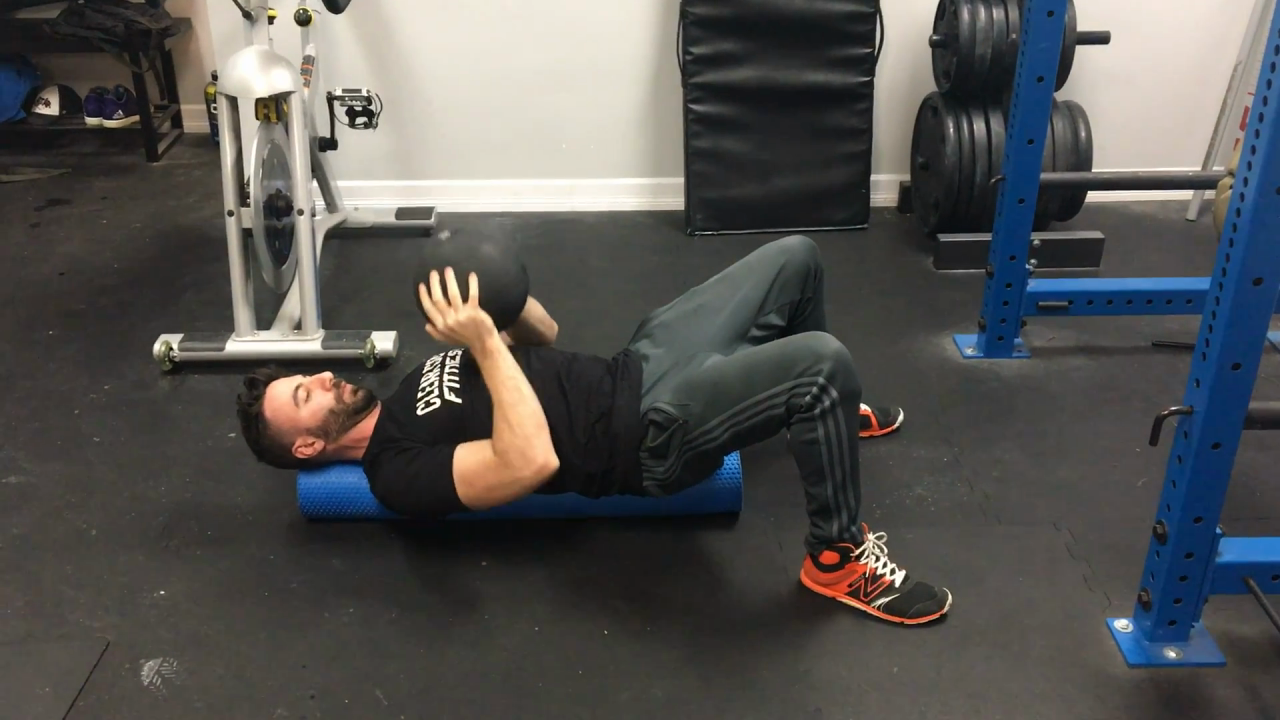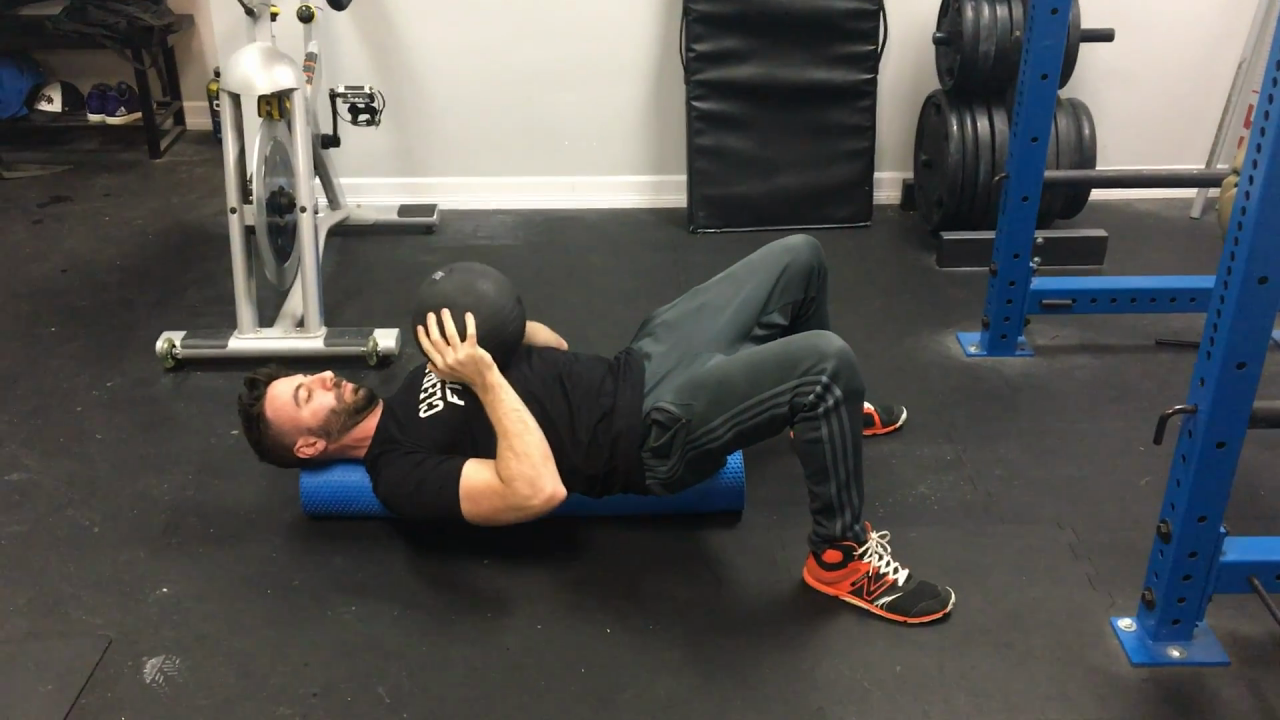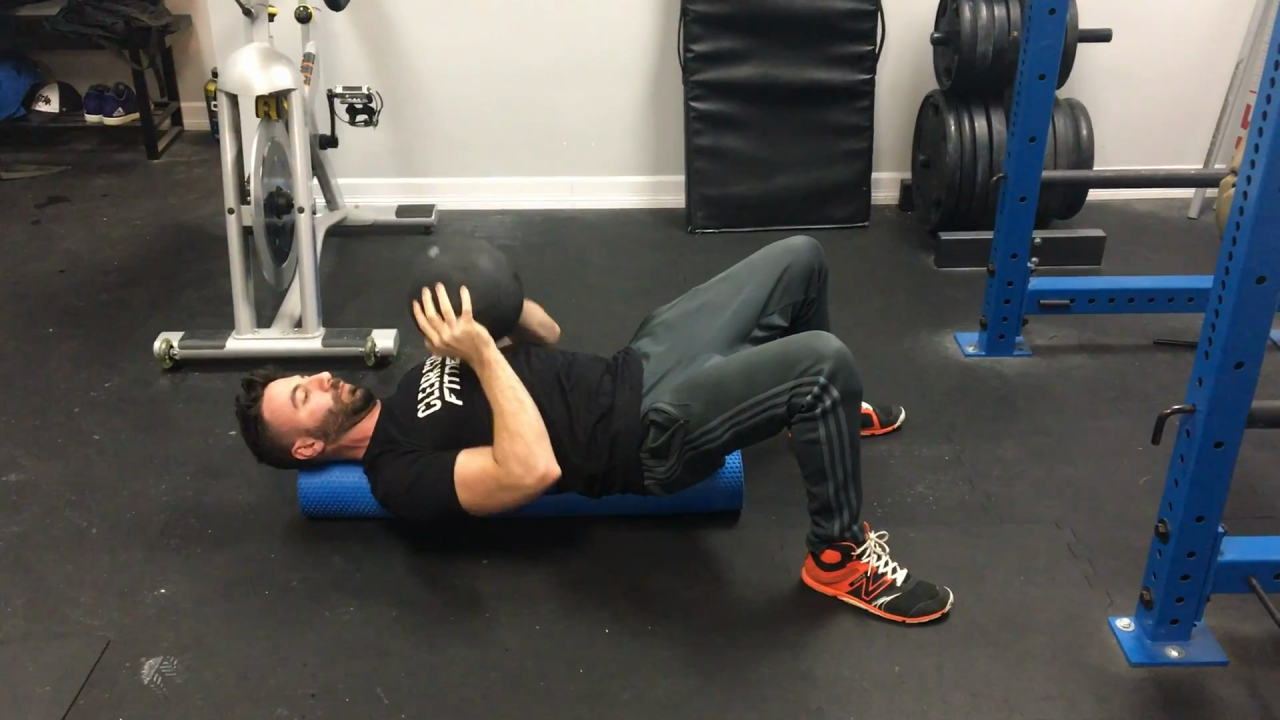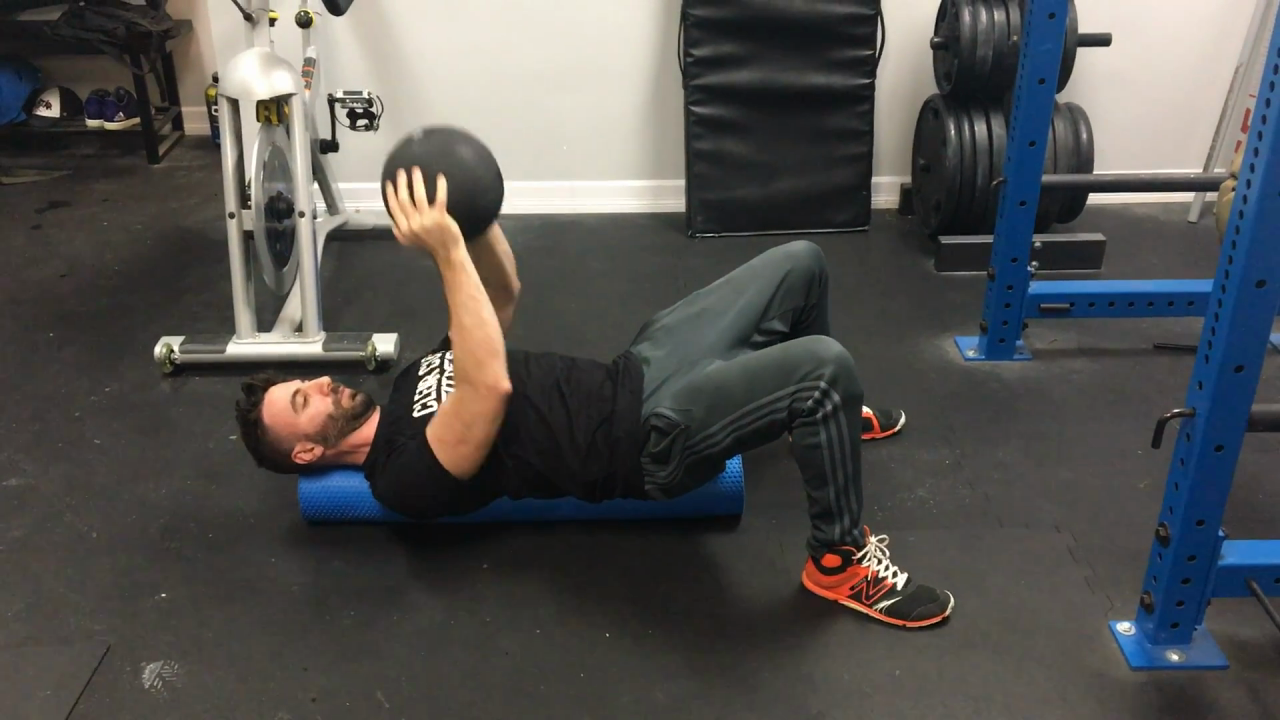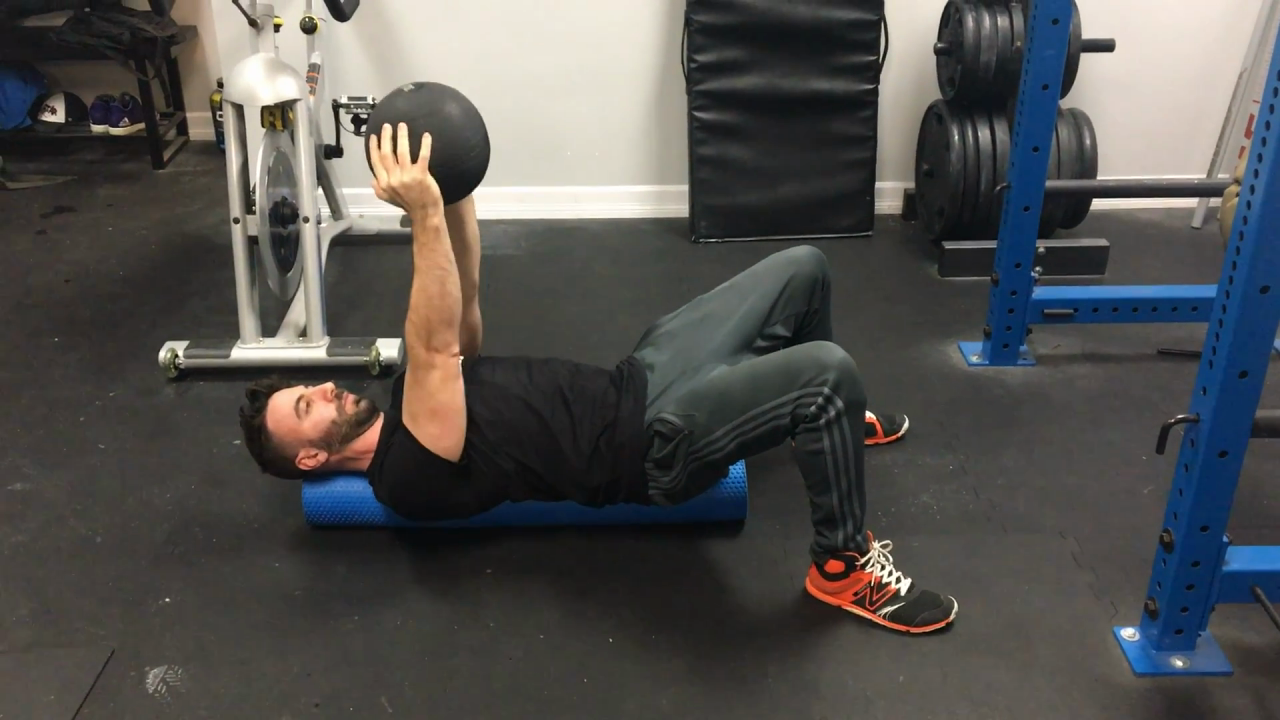
dt=0.3s
person 1, frame 1
left shoulder: (411, 391)
right shoulder: (401, 474)
left elbow: (542, 336)
right elbow: (535, 460)
left wrist: (491, 290)
right wrist: (482, 338)
left hip: (635, 367)
right hip: (649, 436)
left knee: (795, 257)
right knee: (823, 360)
left ankle: (823, 416)
right ankle: (839, 559)
person 1, frame 2
left shoulder: (423, 381)
right shoulder: (402, 477)
left elbow: (553, 348)
right elbow: (541, 491)
right wrist: (485, 376)
left hip: (636, 366)
right hip: (651, 433)
left knee: (798, 257)
right knee: (828, 357)
left ankle: (823, 412)
right ankle: (842, 556)
person 1, frame 3
left shoulder: (414, 385)
right shoulder: (402, 477)
left elbow: (546, 337)
right elbow: (536, 470)
right wrist: (481, 349)
left hip: (634, 366)
right hip: (649, 435)
left knee: (799, 258)
right knee: (824, 359)
left ankle: (824, 416)
right ankle: (840, 557)
person 1, frame 4
left shoulder: (411, 390)
right shoulder: (407, 478)
left elbow: (505, 297)
right elbow: (490, 385)
right wrist: (448, 250)
left hip: (634, 373)
right hip: (648, 443)
left knee: (800, 263)
right knee: (824, 366)
left ankle: (826, 421)
right ankle: (840, 562)
person 1, frame 5
left shoulder: (409, 404)
right shoulder: (409, 480)
left elbow: (459, 302)
right elbow: (436, 347)
left wrist: (453, 194)
right wrist: (424, 211)
left hip: (637, 381)
right hip: (652, 446)
left knee: (803, 269)
right knee: (827, 370)
left ankle: (826, 422)
right ankle: (843, 566)
